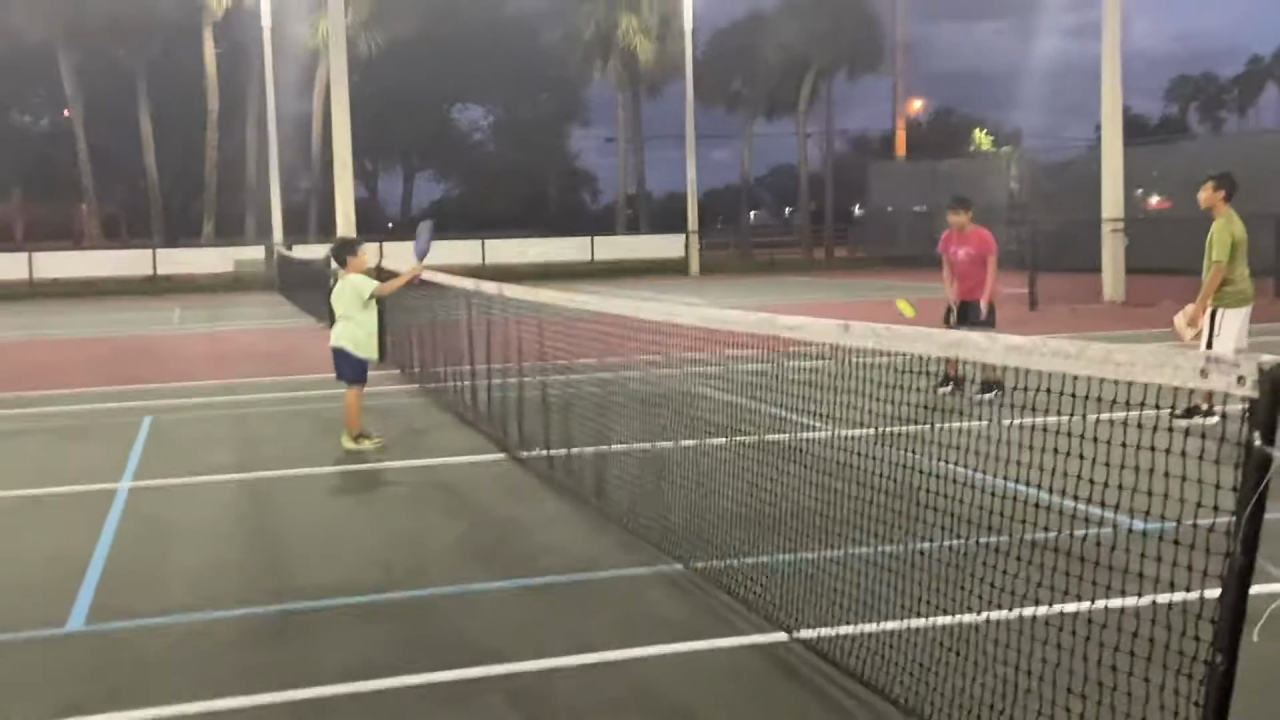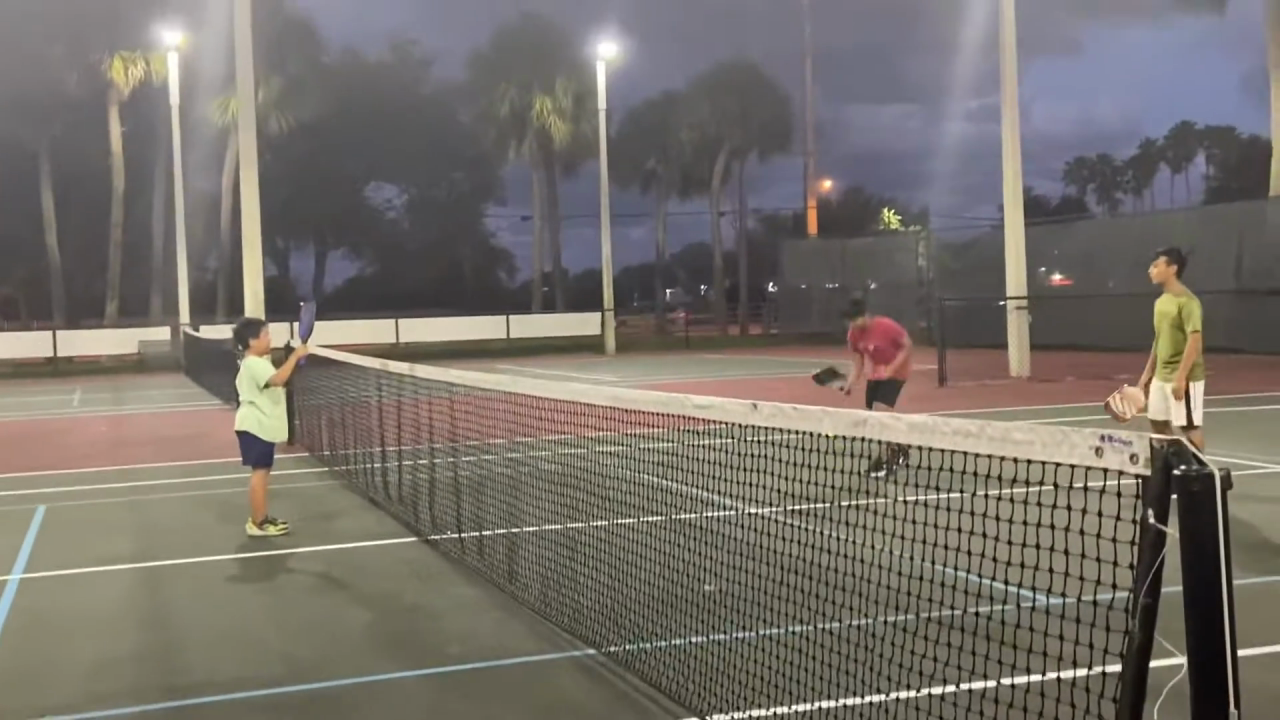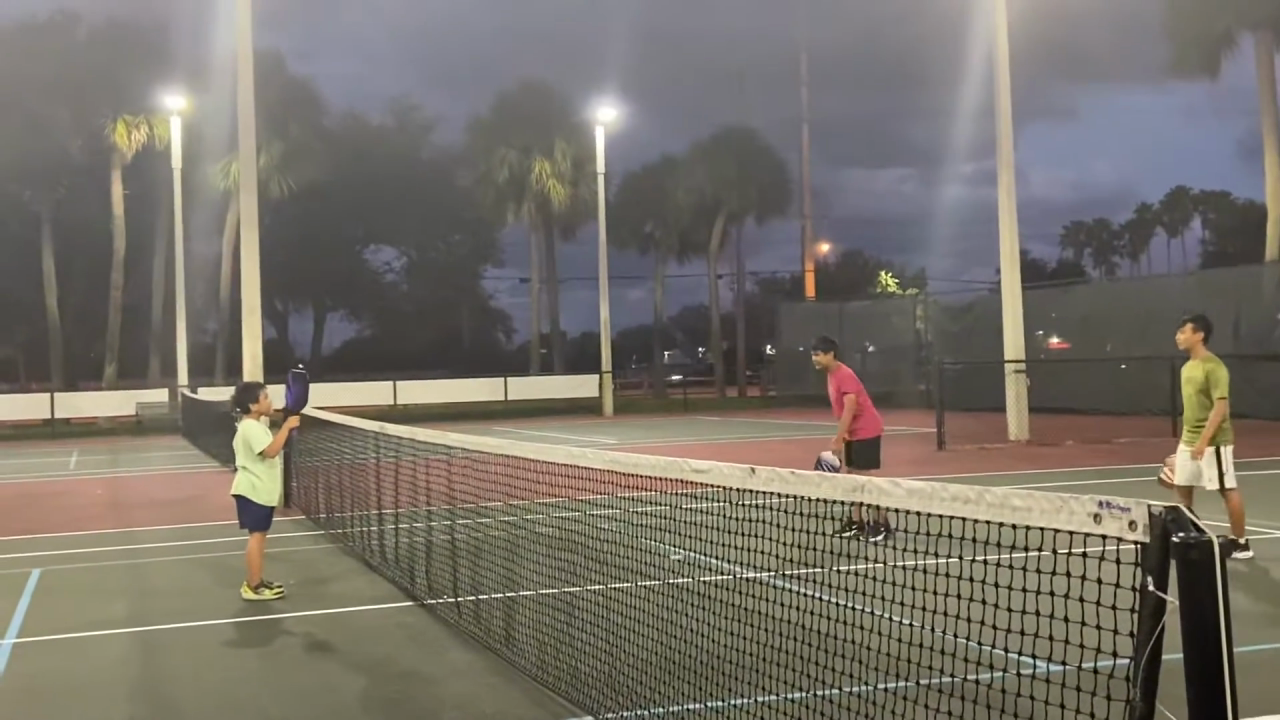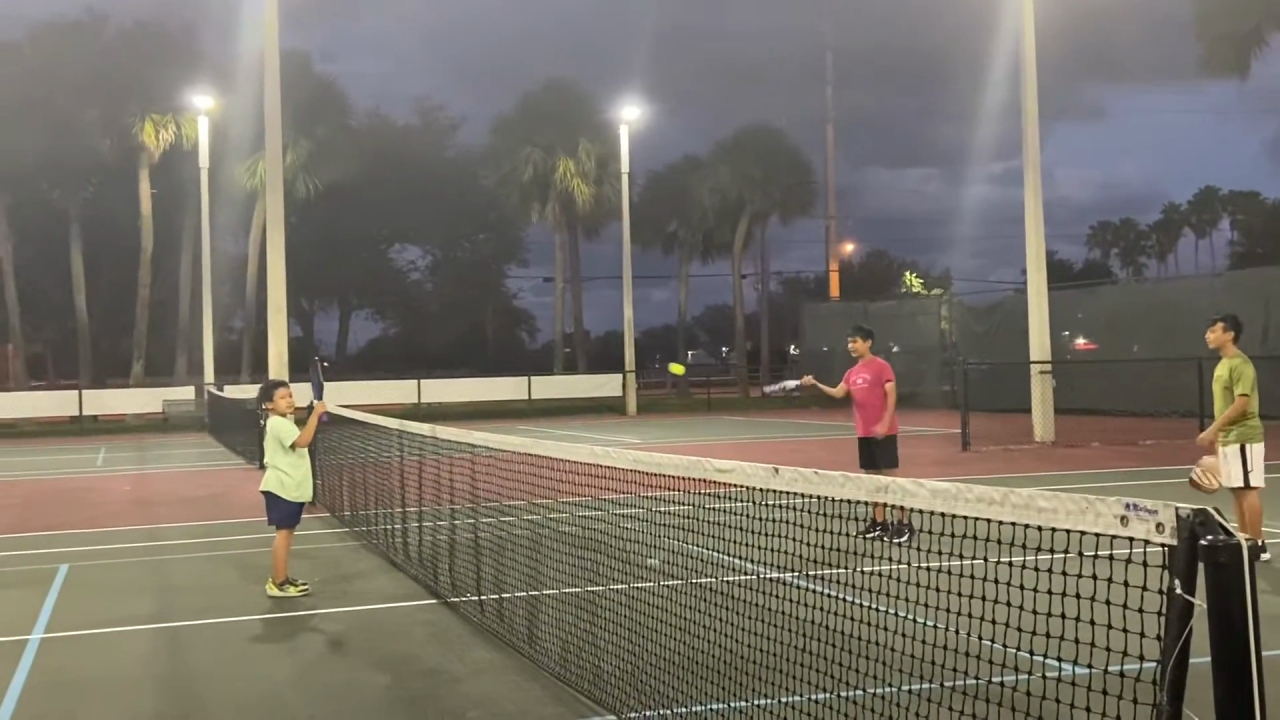
dt=1s
person 1, frame 1
left shoulder: (1222, 226)
right shoulder: (1232, 221)
left elbow: (1218, 270)
left wrist: (1198, 306)
right wrist: (1204, 302)
left hip: (1226, 300)
right hip: (1239, 296)
left knee: (1212, 354)
right knee: (1236, 353)
left ankle: (1206, 408)
person 1, frame 2
left shoulder: (1187, 301)
right shoulder: (1160, 301)
left elbow: (1194, 340)
left wrist: (1181, 377)
right wrist: (1147, 373)
left hip: (1185, 377)
right hip: (1161, 376)
left knee: (1190, 426)
right knee: (1158, 423)
person 1, frame 3
left shoulder: (1214, 367)
right shoulder: (1186, 368)
left elbow: (1220, 407)
left wrist: (1204, 440)
left hip: (1214, 442)
right hip: (1188, 441)
left knee: (1228, 490)
right knee: (1182, 488)
left ankle: (1240, 542)
person 1, frame 4
left shoulder: (1240, 364)
right shoulder: (1222, 365)
left elbow: (1241, 403)
left wrist: (1211, 430)
right wrist: (1217, 435)
left hip: (1243, 437)
right hip: (1228, 437)
left knee: (1248, 489)
right knee: (1237, 490)
left ankle: (1258, 545)
person 2, frame 1
left shoulder: (342, 284)
right shoulder: (356, 281)
right elbow: (382, 290)
right wrist: (410, 274)
left hip: (348, 341)
right hip: (352, 342)
left knee: (355, 387)
right knee: (355, 387)
left ankle: (355, 431)
right ankle: (353, 436)
person 2, frame 2
left shoulder: (256, 362)
right shoulder: (254, 363)
left elbow: (274, 382)
right elbow: (278, 379)
right wrist: (295, 356)
left hip: (260, 426)
right hip: (256, 426)
left knee: (263, 471)
right knee: (260, 472)
left ankle: (261, 517)
right ankle: (257, 523)
person 2, frame 3
left shoulder: (255, 425)
right shoulder: (251, 427)
left elbow: (269, 450)
right elbow: (271, 451)
right wrist: (286, 427)
left hip: (260, 490)
right hip: (253, 491)
left knee: (259, 535)
right knee: (257, 535)
left ankle: (255, 581)
right ankle: (253, 586)
person 2, frame 4
left shoulder: (283, 422)
right shoulder: (278, 423)
left elbow: (298, 443)
right elbow: (302, 441)
right wrist: (315, 415)
left hip: (290, 487)
right hip: (282, 488)
left knee: (287, 532)
right knee: (284, 532)
left ankle: (280, 578)
right ankle: (278, 583)
person 3, frame 1
left shoulder: (984, 237)
right shoulder: (947, 238)
left elbow: (991, 269)
right elbow: (947, 267)
left wrist: (985, 298)
right wrist: (950, 291)
left hip: (980, 297)
right hip: (960, 296)
left ankle: (993, 382)
right ankle: (952, 378)
person 3, frame 2
left shoulder: (887, 326)
right shoulder: (854, 334)
left elbow: (907, 346)
right elbow: (858, 361)
left wrist: (891, 368)
right wrist: (851, 383)
left hip: (895, 373)
right hip: (875, 374)
left knee: (880, 412)
left ankle: (884, 460)
right ankle: (897, 449)
person 3, frame 3
left shoulder: (844, 375)
right shoulder: (830, 374)
left elbow: (850, 408)
left wrist: (839, 439)
right wrist: (840, 434)
left hip: (866, 431)
right hip: (854, 432)
left knee: (866, 477)
right knee: (851, 476)
left ankle: (882, 524)
right ankle: (856, 522)
person 3, frame 4
left shoulder: (882, 366)
right shoulder: (852, 373)
left elbow: (892, 396)
right elbow: (838, 393)
left wrist: (885, 422)
right wrist: (816, 384)
left hip: (883, 432)
right hip: (864, 433)
left knee: (890, 476)
right knee: (872, 477)
left ankle: (904, 524)
right ankle: (879, 523)
